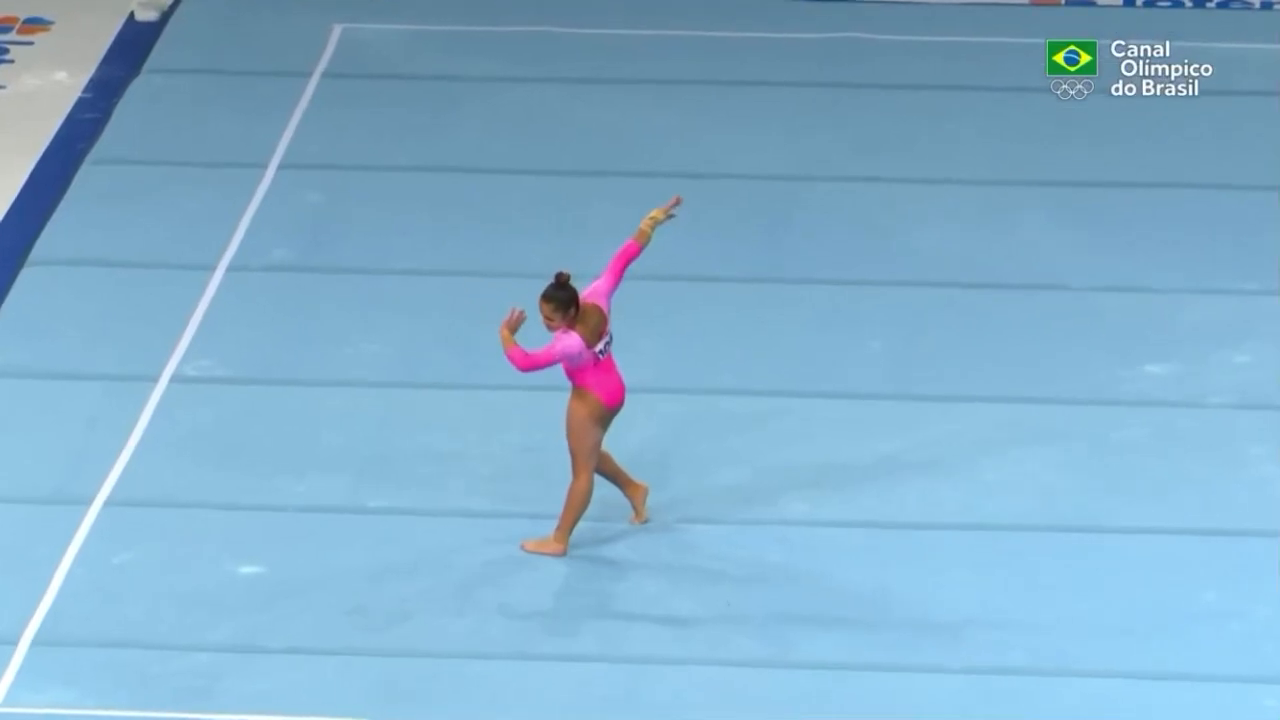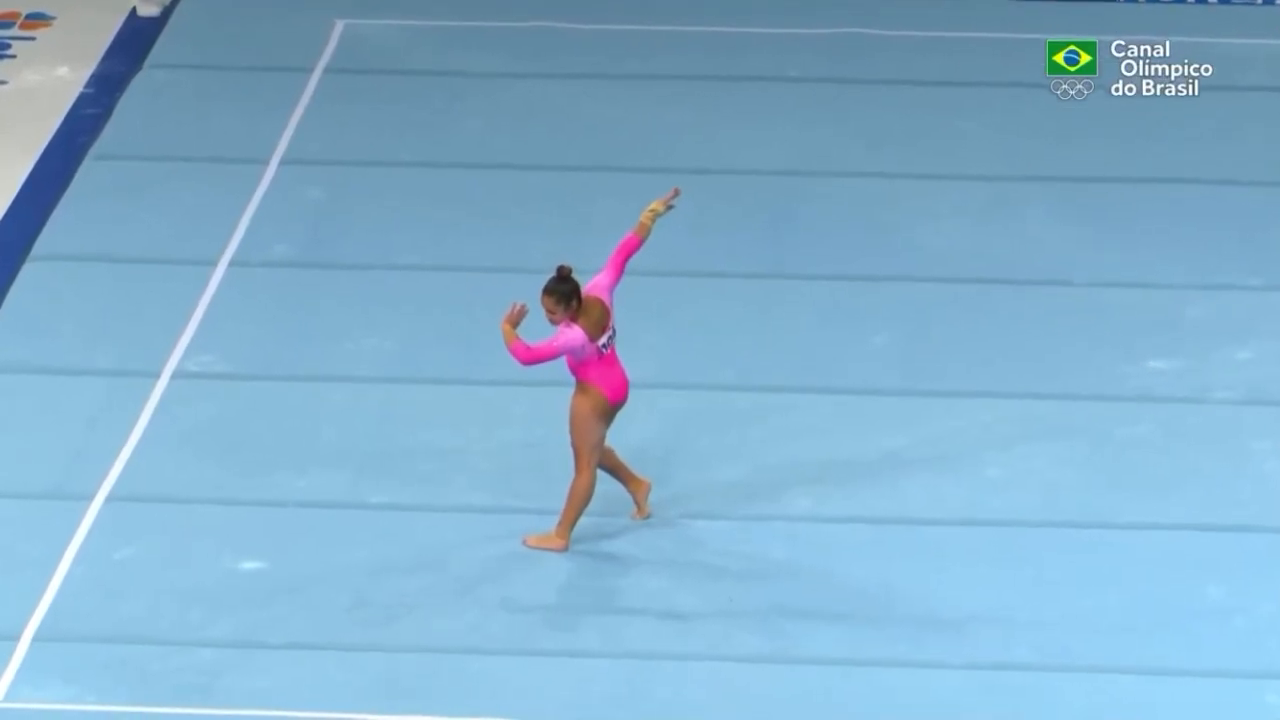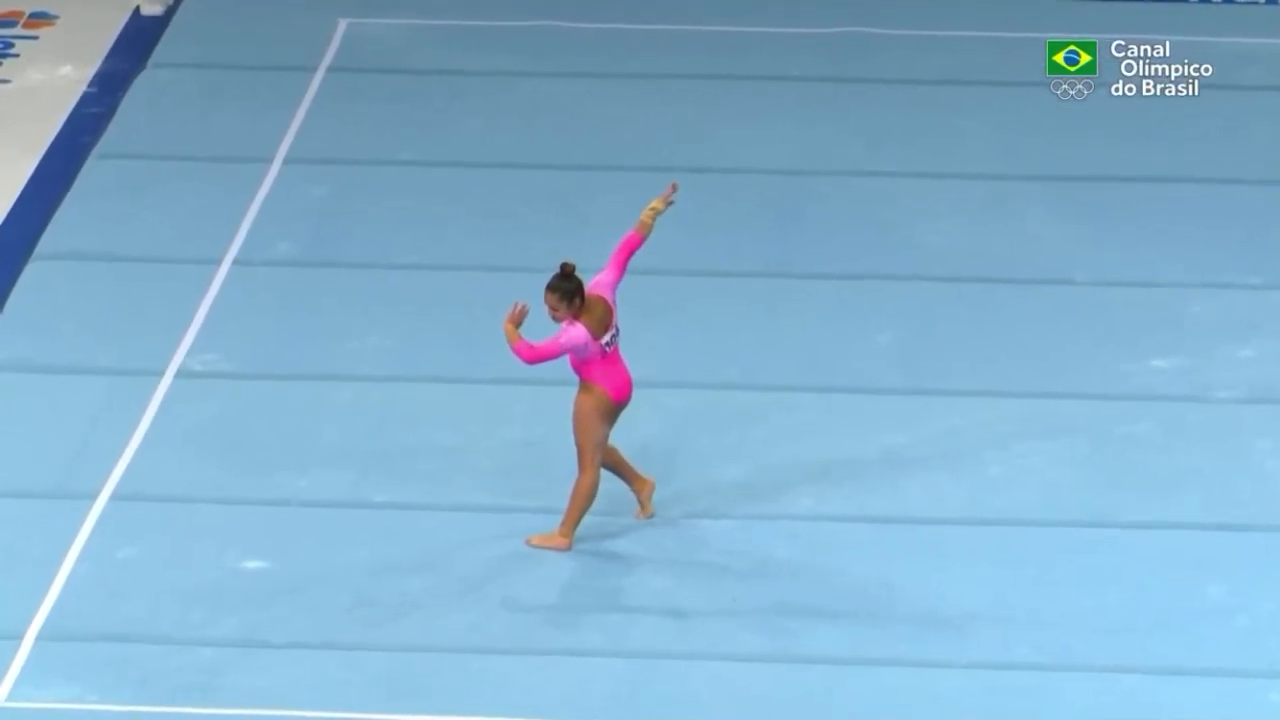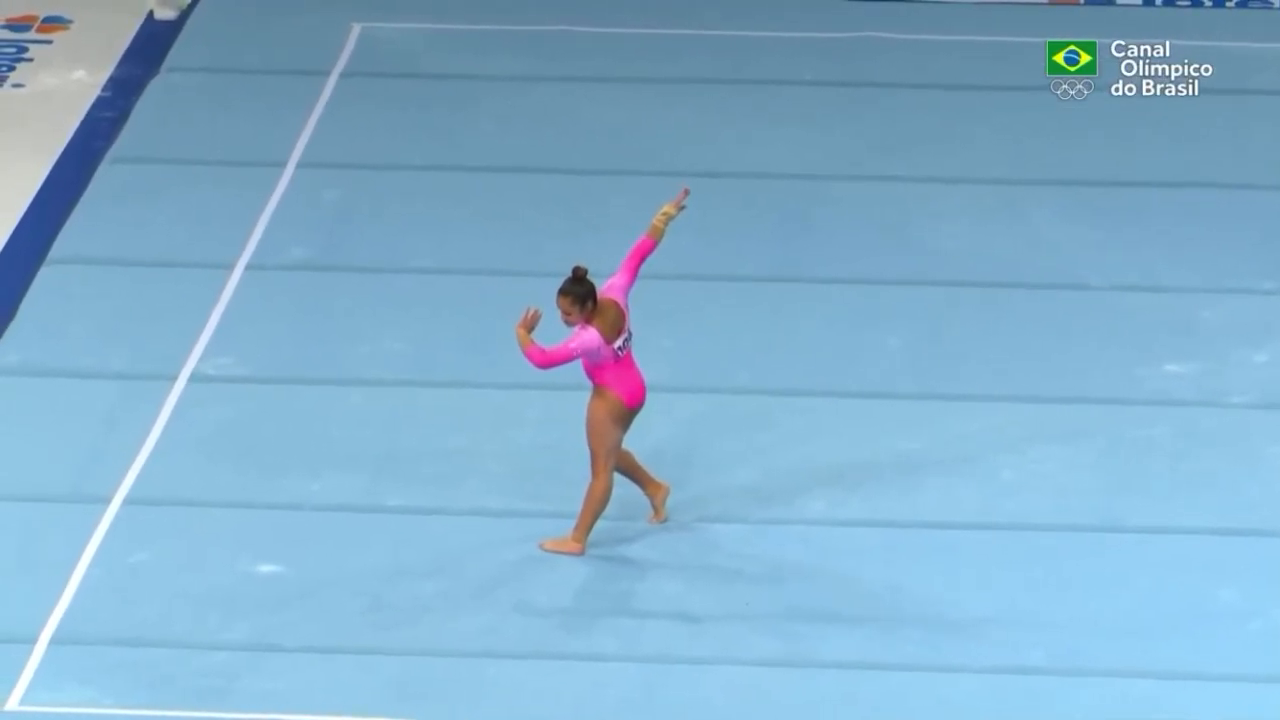
dt=0.5s
person 1, frame 1
left shoulder: (570, 343)
right shoulder: (595, 298)
left elbow: (524, 362)
right elbow: (622, 259)
left wrist: (506, 334)
right wrist: (650, 222)
left hip: (591, 399)
right hip: (612, 390)
left knee: (582, 470)
right knee: (589, 454)
left ankle: (558, 541)
right ankle: (634, 489)
person 1, frame 2
left shoulder: (573, 336)
right shoulder: (599, 292)
left elbow: (526, 356)
right elbow: (623, 253)
left wrist: (507, 328)
right wrist: (650, 215)
left hip: (595, 394)
right hip: (616, 385)
left knee: (585, 465)
right knee: (592, 449)
left ankle: (560, 535)
right ankle: (636, 484)
person 1, frame 3
left shoulder: (576, 335)
right shoulder: (602, 291)
left elbow: (530, 354)
right elbow: (625, 250)
left wrist: (510, 329)
right wrist: (651, 213)
left hip: (598, 394)
right hip: (619, 384)
left knee: (588, 465)
right knee: (597, 449)
left ankle: (563, 535)
right ankle: (640, 484)
person 1, frame 4
left shoulder: (588, 338)
right shoulder: (614, 295)
left elbow: (542, 359)
right elbow: (637, 256)
left wrist: (522, 334)
right wrist: (663, 219)
left hip: (612, 398)
right hip: (632, 389)
left knee: (601, 470)
right knee: (610, 453)
left ankle: (577, 540)
right ankle: (654, 488)
